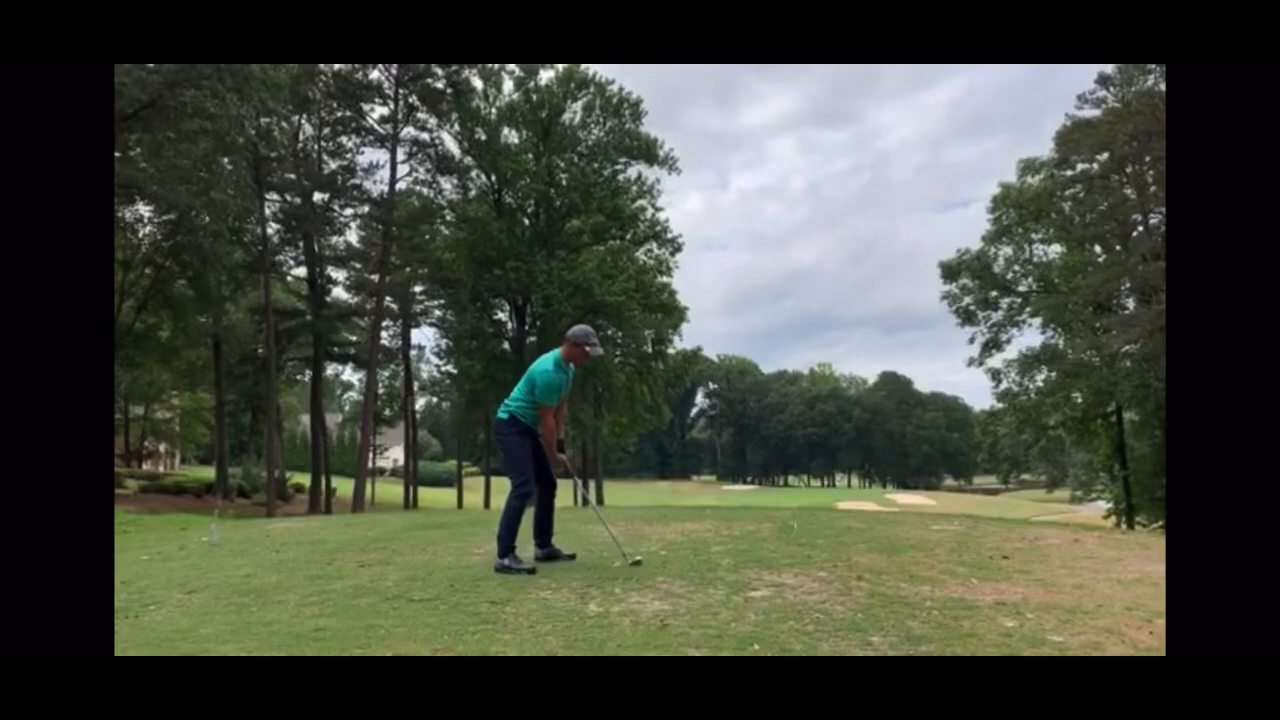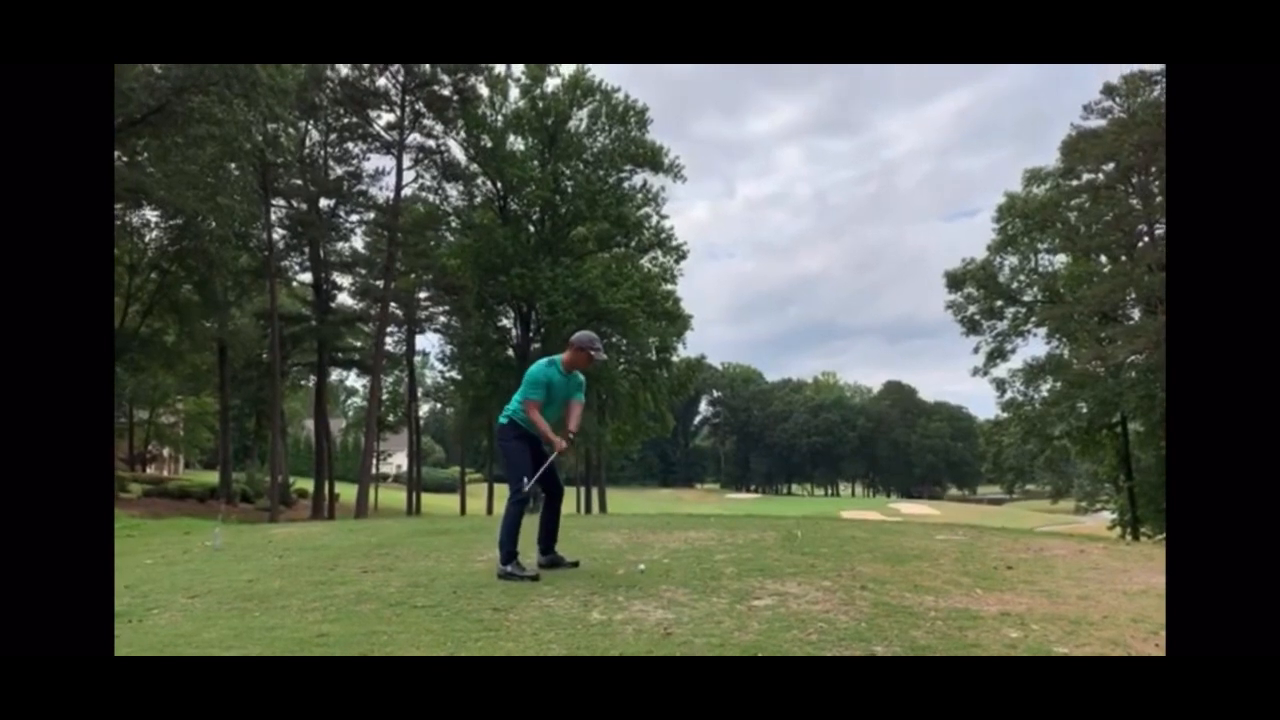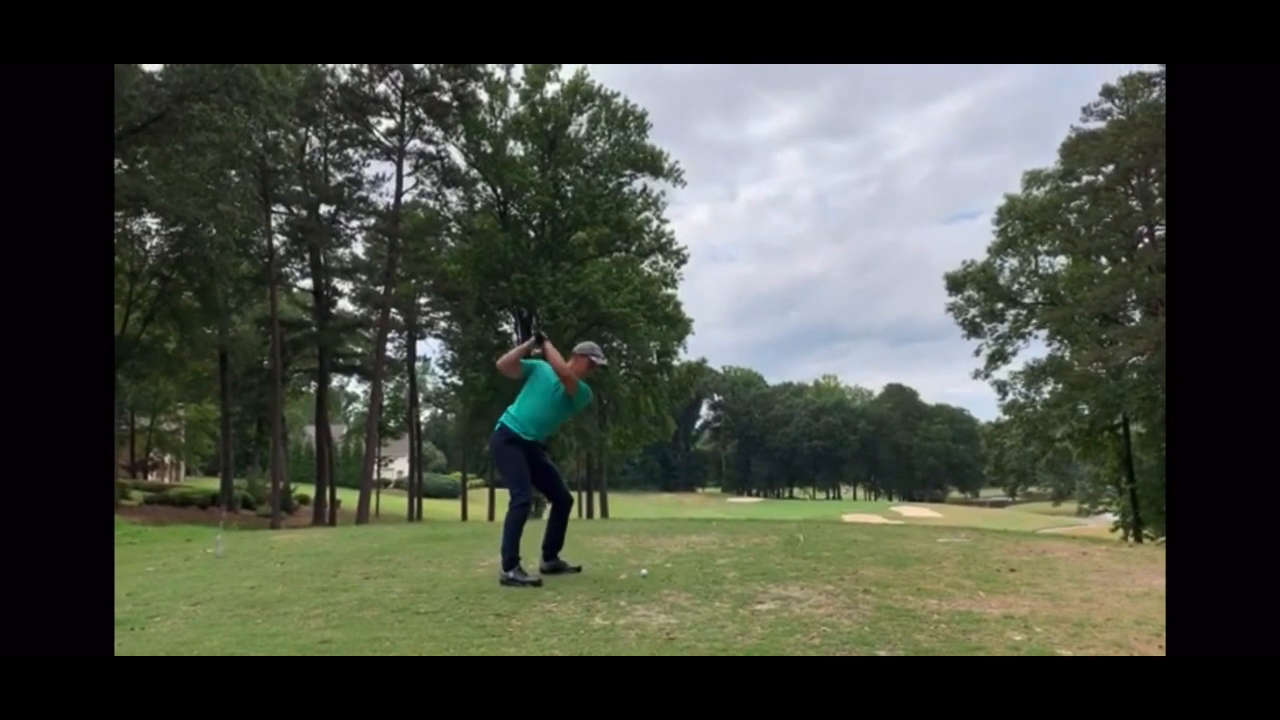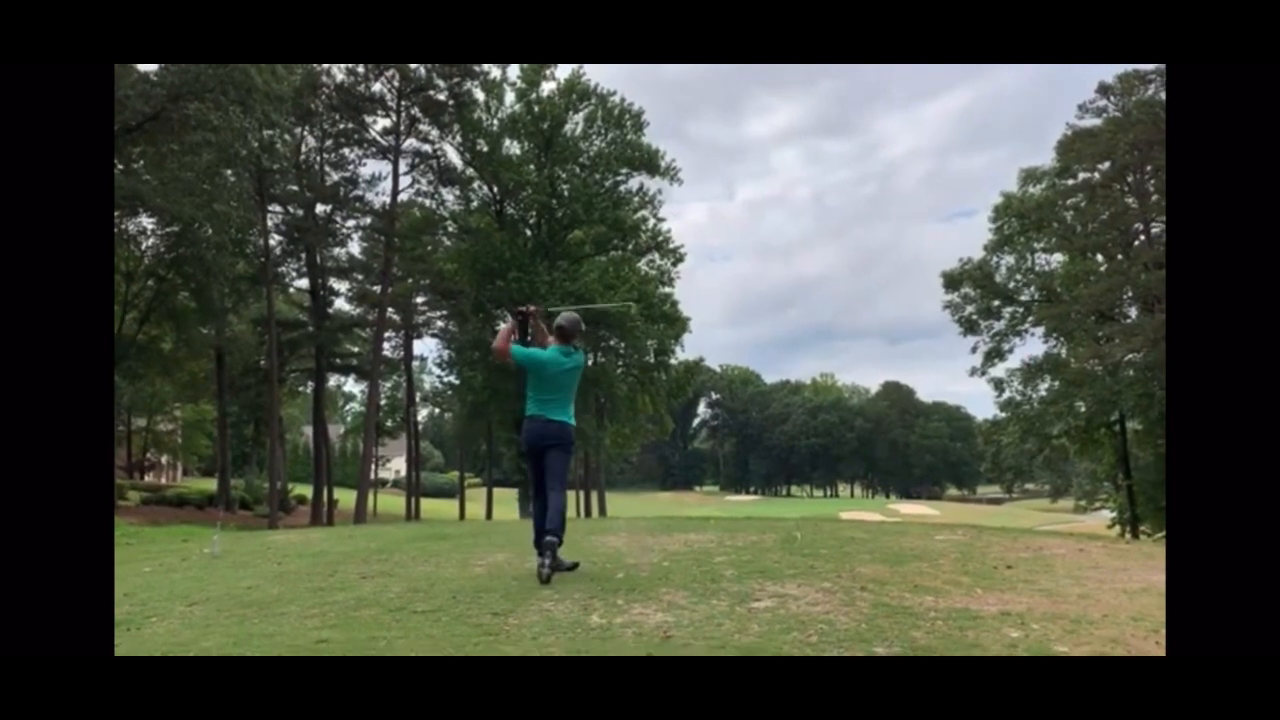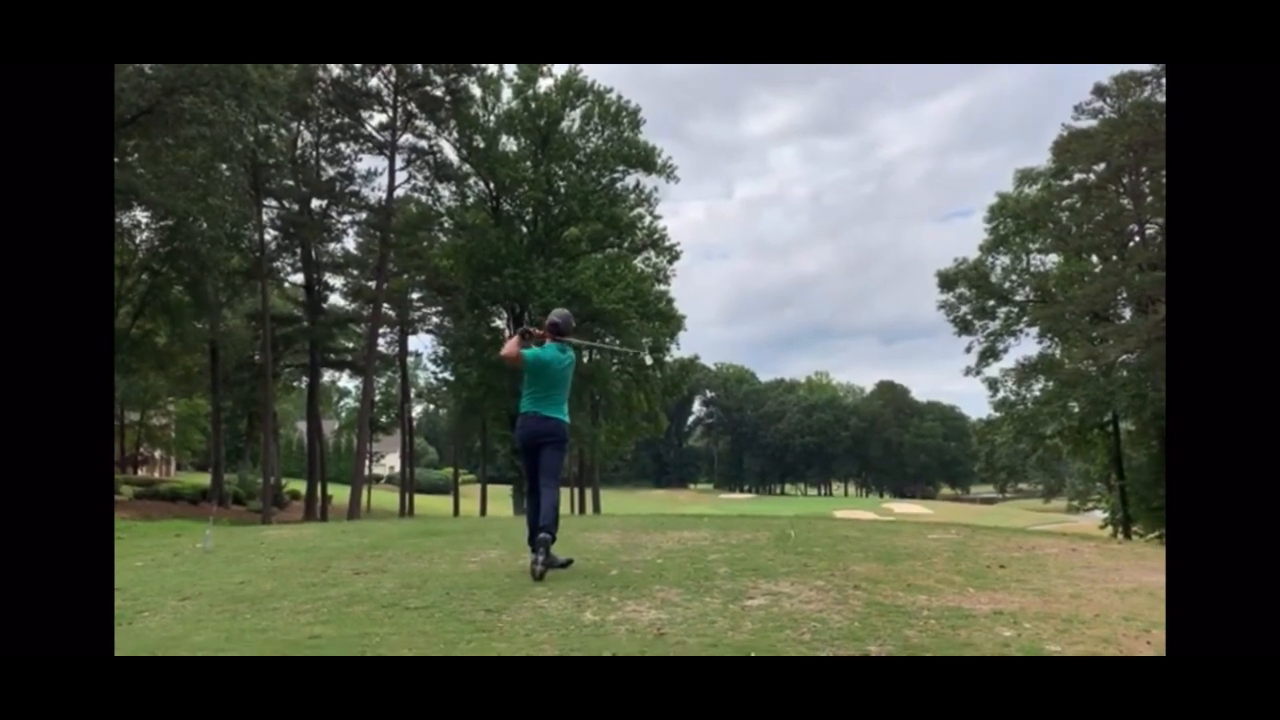
dt=0.7s
person 1, frame 1
left shoulder: (568, 368)
right shoulder: (548, 371)
left elbow: (560, 408)
right elbow: (546, 418)
left wrist: (560, 444)
right wrist: (553, 454)
left hip: (528, 429)
right hip: (511, 425)
left knee: (548, 485)
right knee: (523, 487)
left ankle: (543, 547)
right ankle: (504, 556)
person 1, frame 2
left shoulder: (578, 380)
right shoulder: (542, 369)
left elbow: (576, 410)
right elbow: (531, 412)
left wrist: (570, 435)
right wrist: (553, 440)
left hip: (533, 437)
right hip: (513, 431)
left knee: (555, 490)
right knee: (521, 493)
left ankle: (547, 553)
right ankle: (507, 563)
person 1, frame 3
left shoulder: (582, 392)
right shoulder: (538, 368)
left elbow: (564, 374)
right elbow: (502, 366)
left wrist: (546, 343)
right wrist: (531, 343)
left hip: (533, 446)
right hip: (508, 438)
left knee: (563, 499)
right knee: (522, 499)
left ankle: (550, 559)
right ankle: (509, 568)
person 1, frame 4
left shoulder: (539, 358)
right shoulder: (578, 358)
left elbow: (498, 348)
right elbow: (549, 347)
left wrist: (514, 321)
right wrist: (536, 323)
left hip: (533, 428)
right hip: (561, 430)
left knee: (539, 492)
right knee: (556, 489)
left ankle: (546, 554)
right ankle: (552, 540)
person 1, frame 5
left shoulder: (542, 356)
right shoulder: (568, 355)
left elbow: (508, 354)
left wrist: (520, 336)
right wrist: (538, 340)
left hip: (528, 425)
right hip: (555, 427)
left knee: (533, 488)
right knee: (549, 486)
left ankle: (539, 550)
right ankle: (545, 537)
